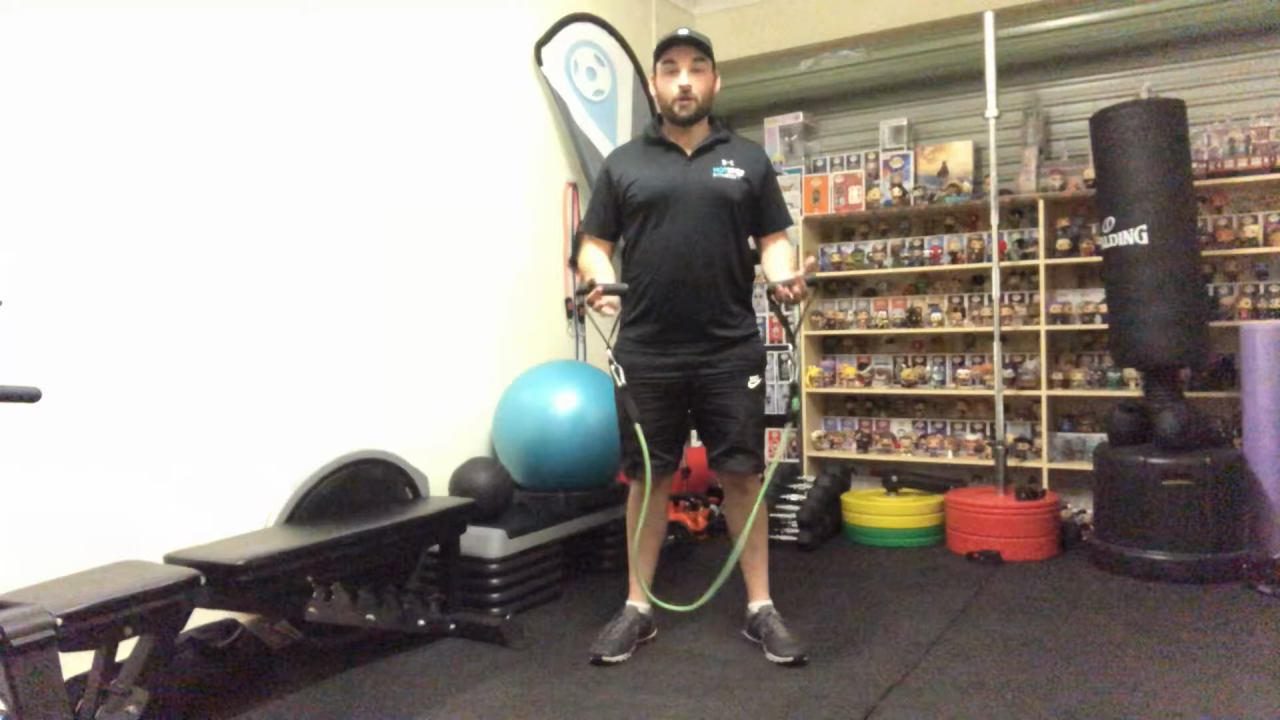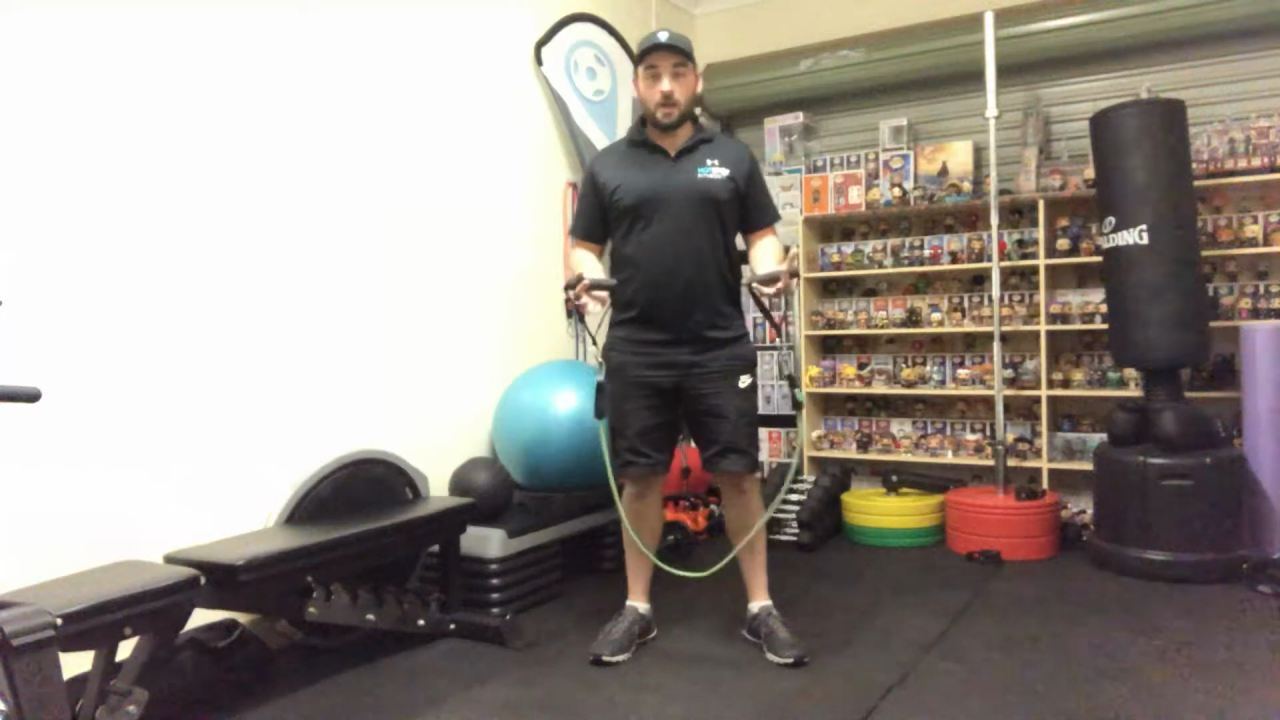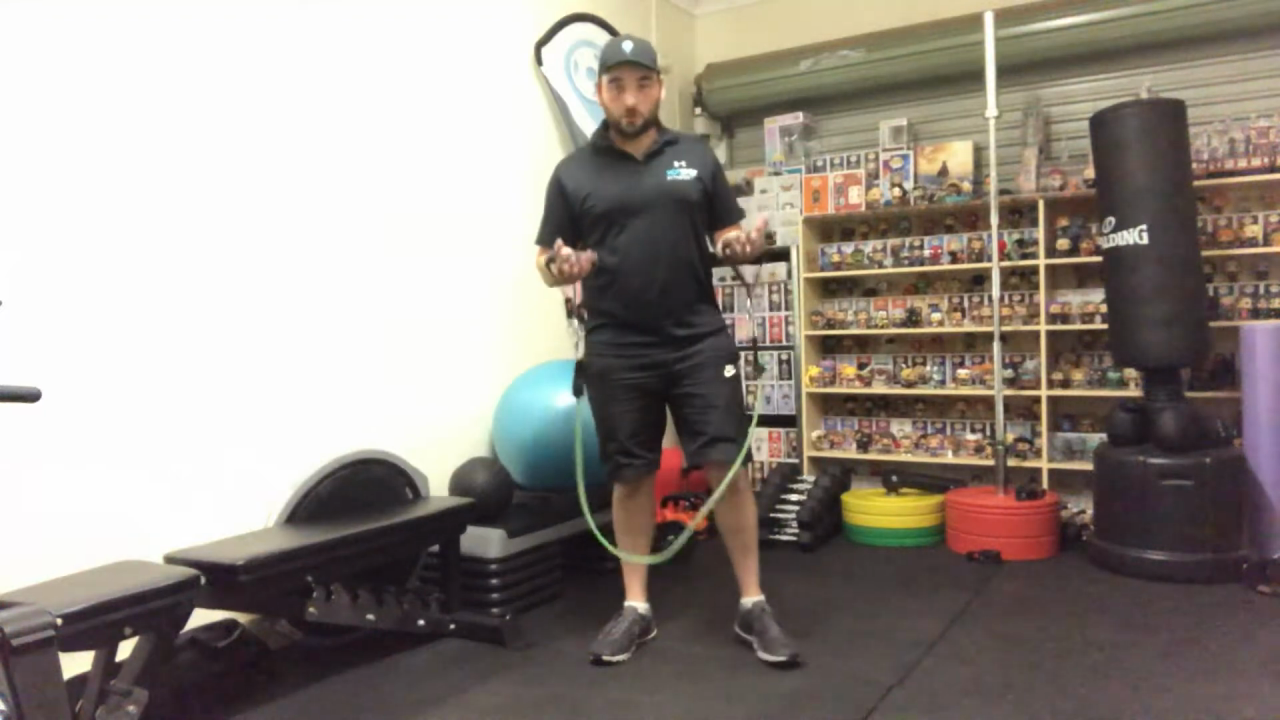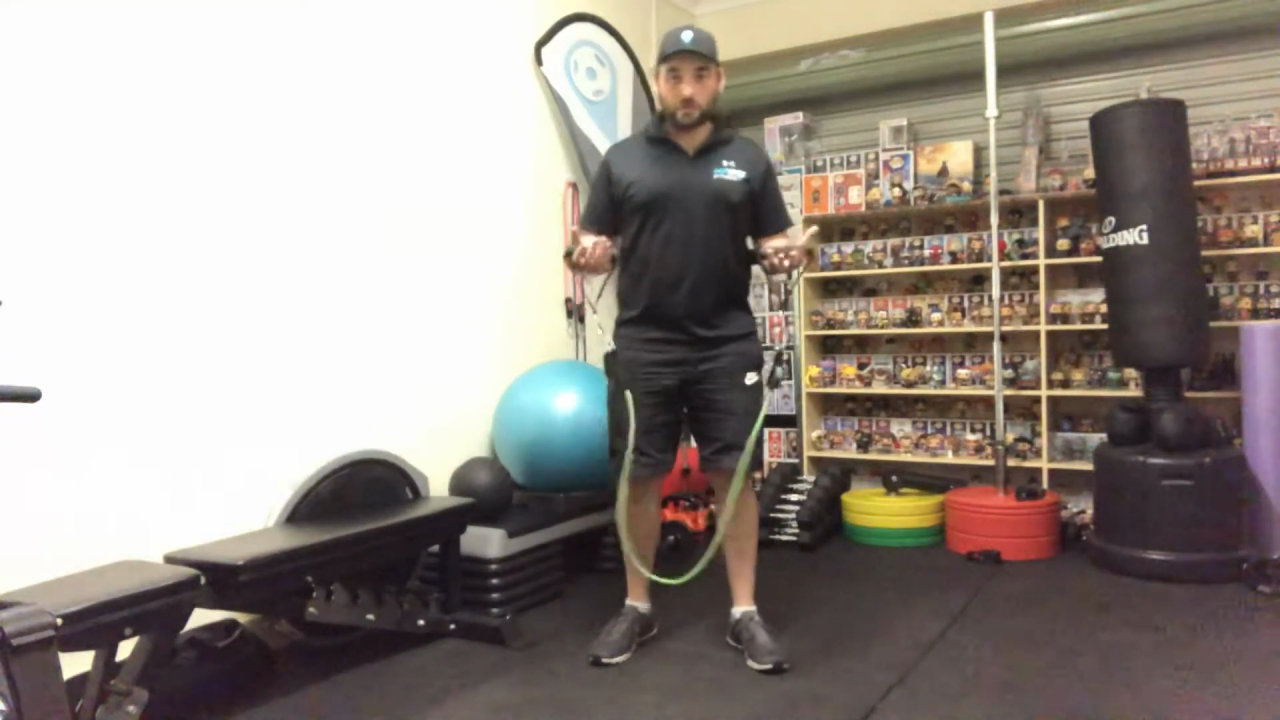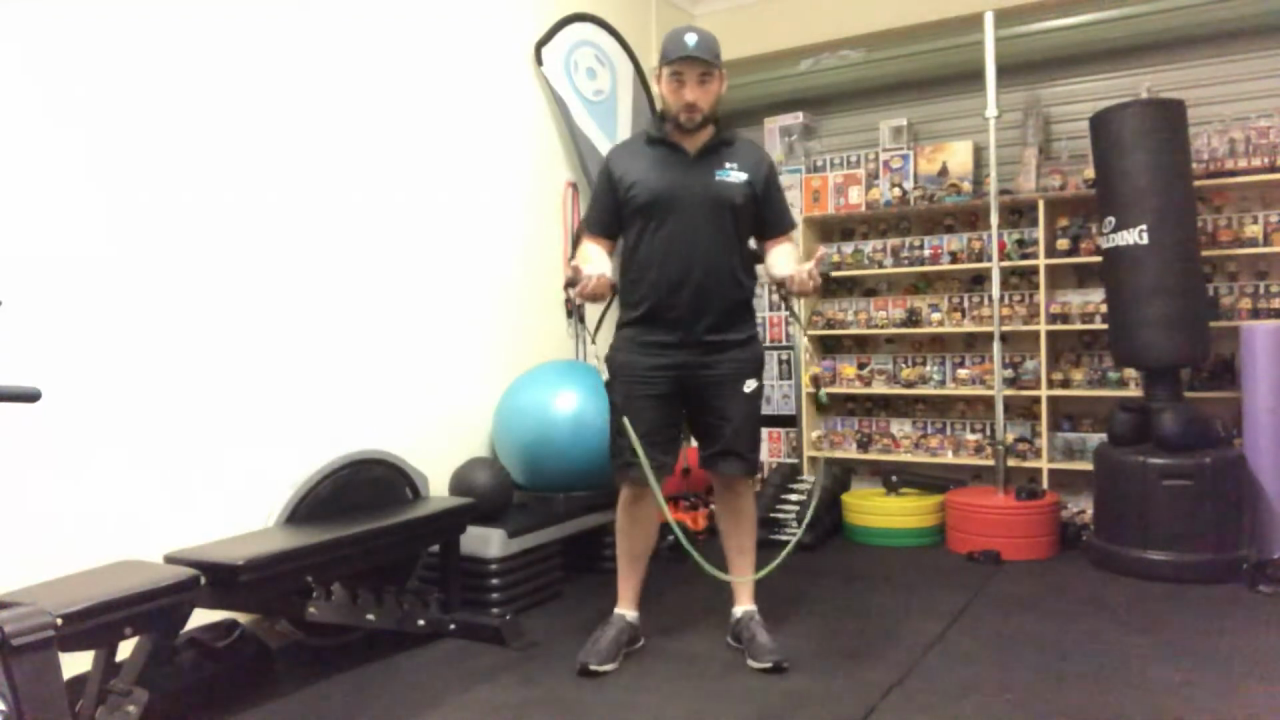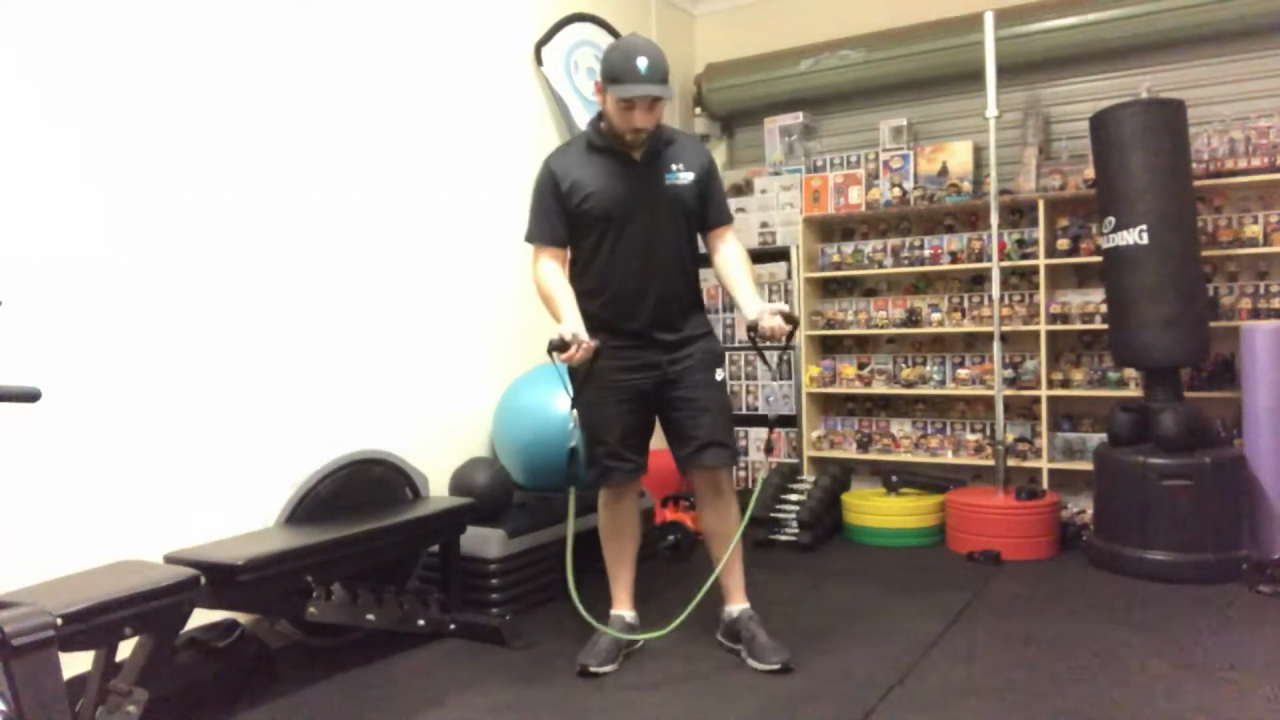
dt=0.5s
person 1, frame 1
left shoulder: (748, 159)
right shoulder: (623, 163)
left elbow: (773, 239)
right elbow: (595, 244)
left wrist: (784, 277)
right wrist: (599, 282)
left hip: (730, 349)
right hip: (647, 351)
left knee: (742, 473)
right knee: (647, 476)
left ankle: (760, 608)
right ankle: (638, 608)
person 1, frame 2
left shoulder: (732, 158)
right shoulder: (608, 166)
left elbow: (761, 234)
right elbow: (583, 245)
left wrist: (771, 270)
right wrist: (589, 278)
left hip: (720, 348)
right hip: (636, 350)
left knee: (738, 473)
right knee: (640, 477)
left ankle: (760, 609)
right ankle: (637, 608)
person 1, frame 3
left shoulder: (696, 156)
right shoulder: (574, 173)
left elbow: (727, 232)
right elbow: (548, 263)
left wrist: (743, 245)
right wrist: (562, 267)
left hip: (700, 340)
right hip: (618, 351)
left knee: (727, 466)
right knee: (631, 476)
left ankle: (753, 605)
right ankle: (636, 608)
person 1, frame 4
left shoulder: (748, 159)
right shoulder: (623, 159)
left elbow: (773, 241)
right elbow: (594, 243)
left wrist: (784, 255)
right wrist: (589, 255)
left hip: (727, 343)
right hip: (644, 343)
left knee: (734, 474)
right knee: (641, 475)
left ankle: (744, 613)
right ankle: (637, 607)
person 1, frame 5
left shoulder: (750, 160)
right shoulder: (624, 161)
left elbow: (776, 242)
right elbow: (596, 243)
left wrist: (792, 272)
right wrist: (593, 273)
left hip: (729, 347)
right hip: (643, 347)
left knee: (734, 476)
right knee: (638, 479)
left ankle: (745, 613)
right ankle: (625, 615)
person 1, frame 6
left shoulder: (691, 156)
right shoulder: (564, 167)
left elbow: (721, 239)
right elbow: (549, 260)
left wrist: (752, 305)
right wrist: (570, 322)
left hip: (688, 343)
right hip: (609, 354)
left knee: (713, 472)
right knee: (617, 481)
left ankle: (737, 613)
right ankle: (621, 617)
